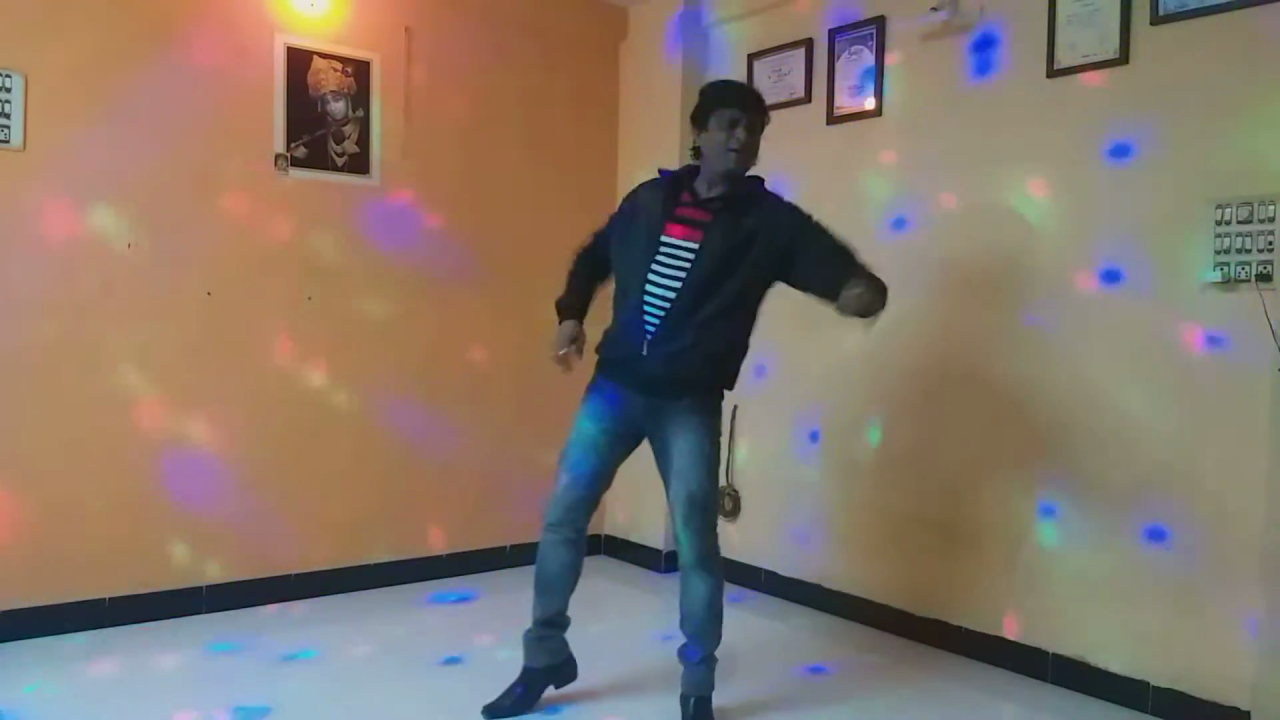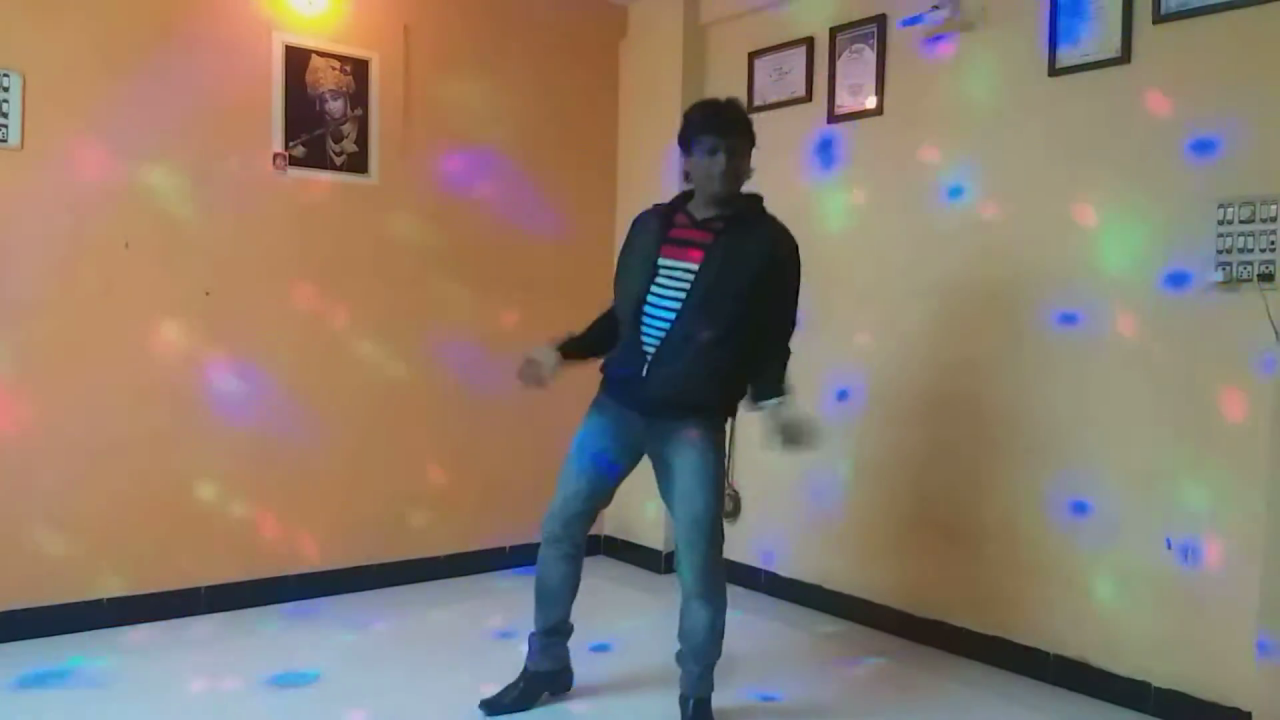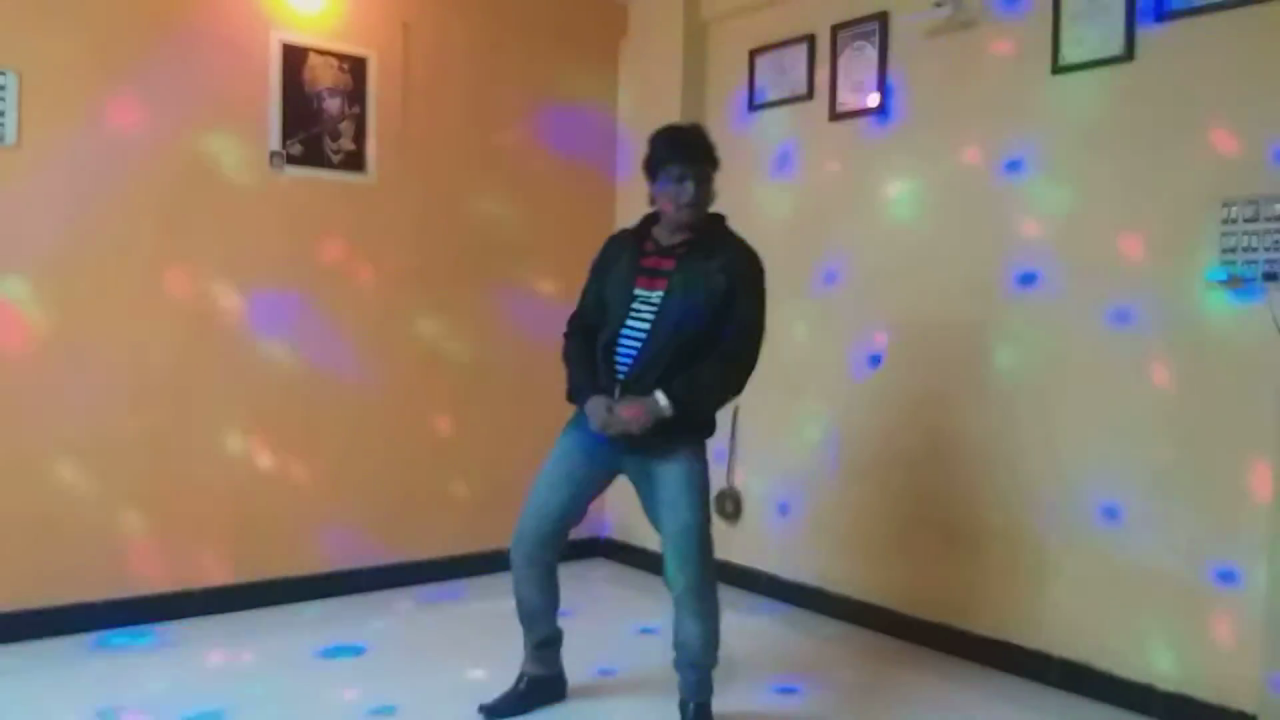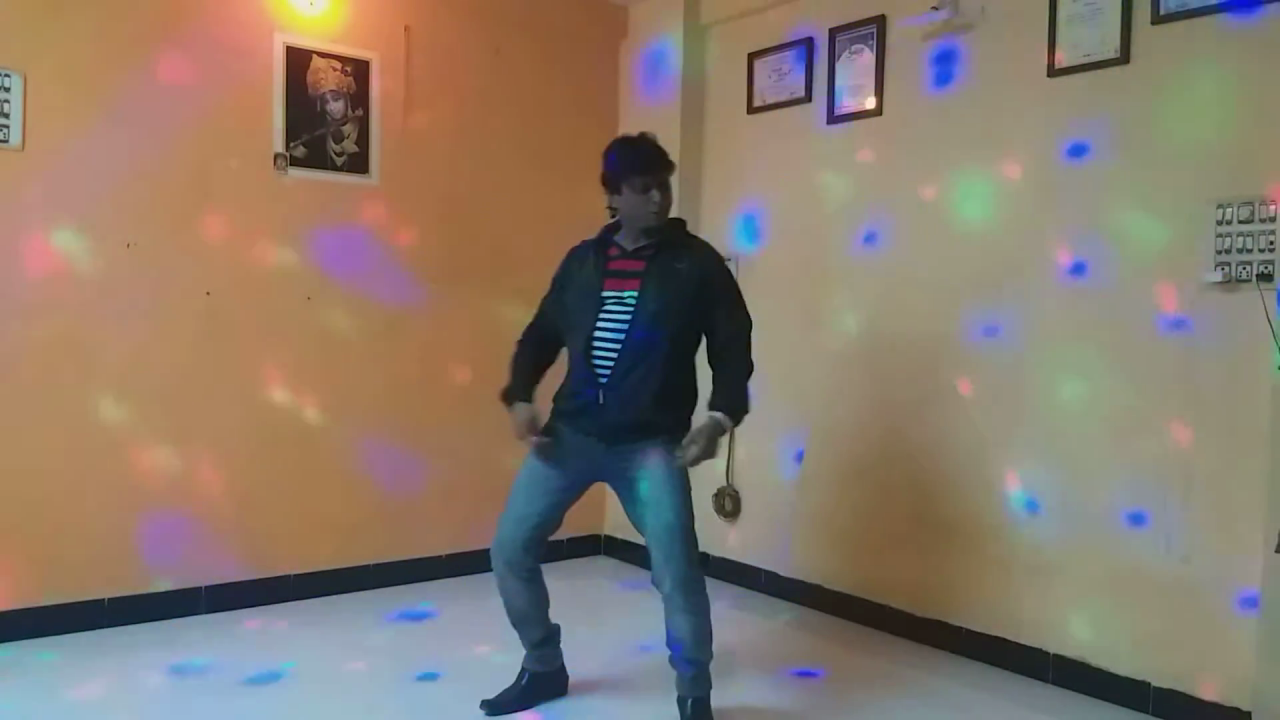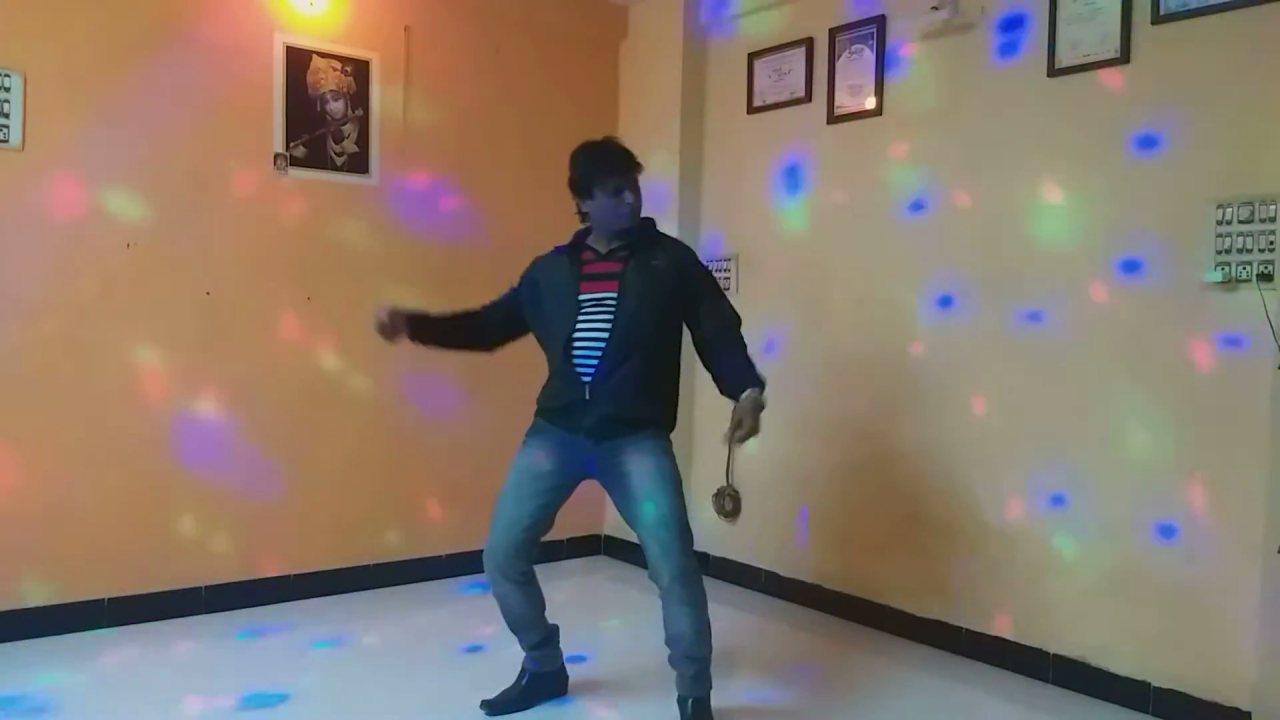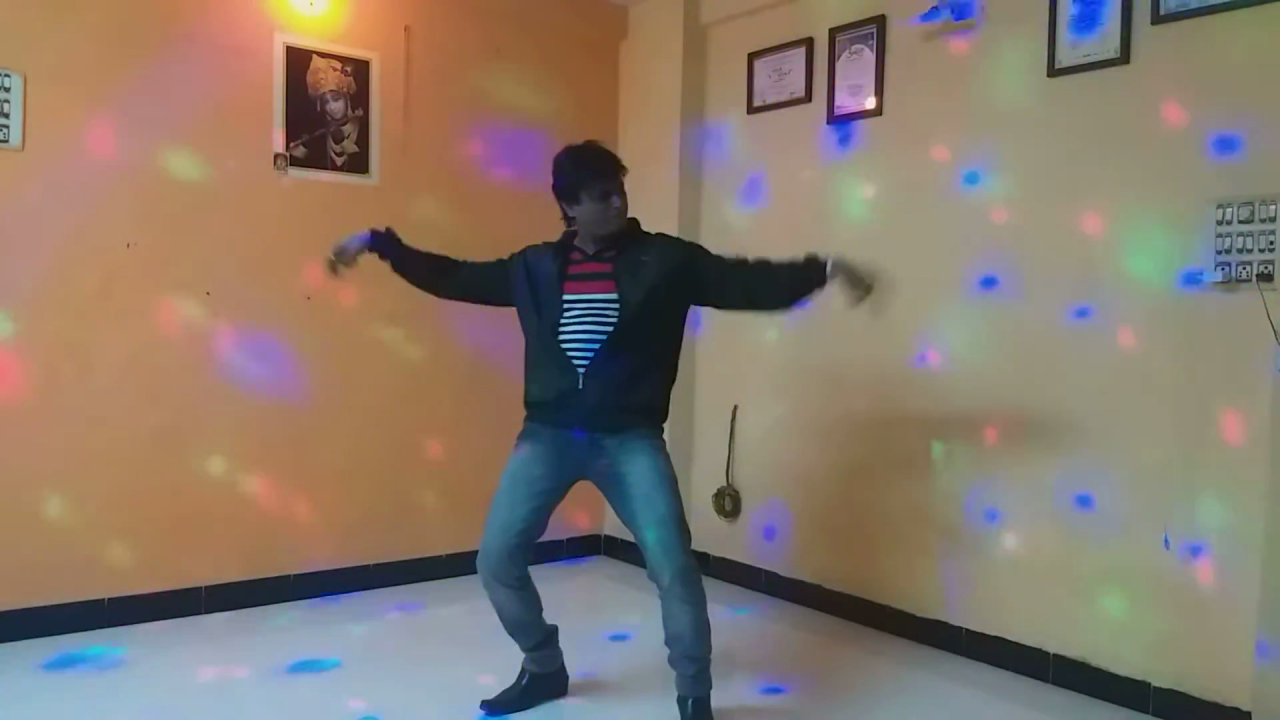
dt=0.3s
person 1, frame 1
left shoulder: (771, 218)
right shoulder: (652, 196)
left elbow: (840, 272)
right elbow: (595, 255)
left wrist: (859, 291)
right wrist: (571, 315)
left hip: (690, 401)
right hip: (614, 383)
left knee: (695, 541)
right knee: (562, 517)
right ankle: (546, 658)
person 1, frame 2
left shoulder: (766, 241)
right shoulder: (650, 226)
left elbow: (771, 340)
left wrist: (773, 398)
right wrist: (564, 351)
left hip: (691, 422)
right hip: (616, 405)
left knee: (698, 562)
right knee: (560, 531)
right ankle: (546, 665)
person 1, frame 3
left shoulder: (733, 262)
right shoulder: (619, 251)
left elbow: (733, 361)
right elbow: (580, 330)
left wrist: (658, 403)
right wrist: (590, 395)
left hip: (670, 437)
right hip: (595, 424)
left knee: (689, 574)
right knee: (530, 545)
person 1, frame 4
left shoulder: (697, 263)
right shoulder: (581, 261)
left elbow: (732, 347)
right elbow: (541, 336)
left wrist: (718, 417)
right wrist: (518, 398)
left hip: (651, 441)
right hip: (571, 432)
left knee: (677, 573)
right knee: (511, 549)
right ankle: (544, 668)
person 1, frame 5
left shoulder: (670, 261)
right shoulder: (551, 270)
left elbow: (717, 330)
right elbow: (490, 325)
left wrist: (747, 392)
right wrist: (413, 323)
left hip: (636, 437)
right hip: (556, 432)
left knee: (675, 568)
right knee: (503, 554)
right ankle: (544, 668)
person 1, frame 6
left shoulder: (666, 259)
right shoulder: (536, 266)
left elbow: (748, 281)
right elbow: (457, 278)
left wrist: (824, 270)
right wrist: (379, 243)
left hip: (631, 437)
right hip: (548, 433)
left knee: (674, 567)
right knee: (496, 558)
right ankle: (544, 667)
